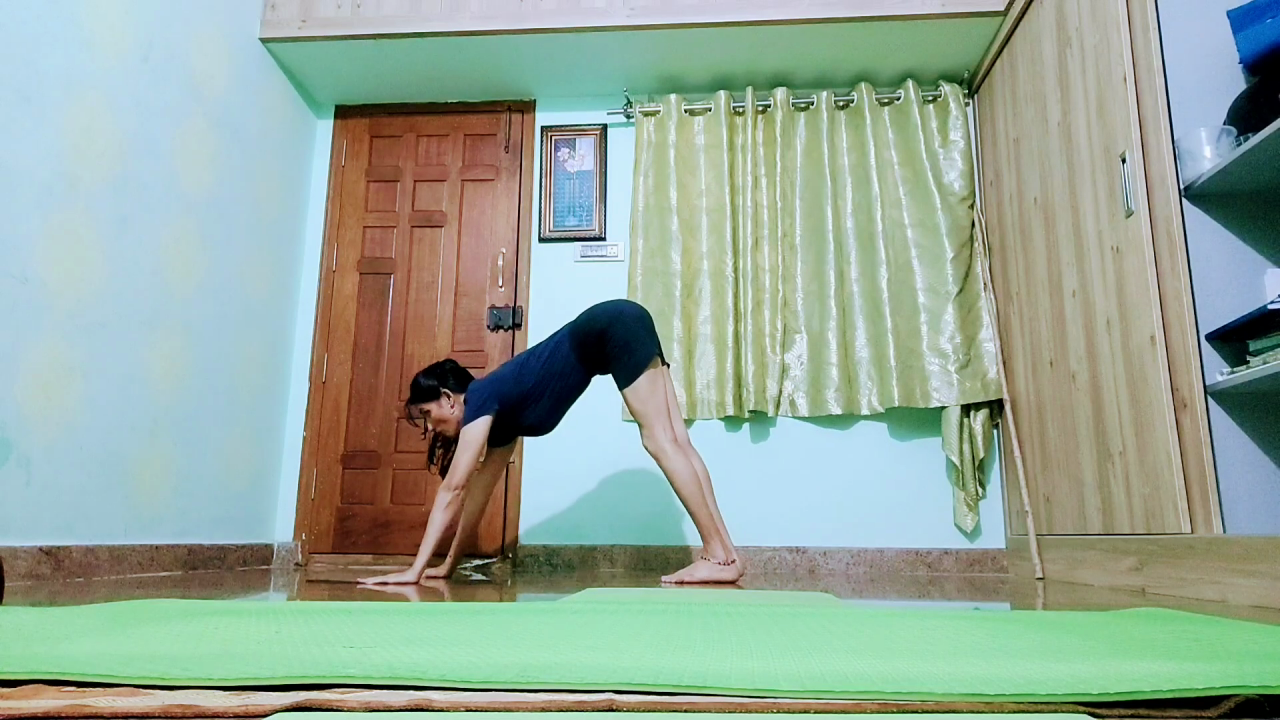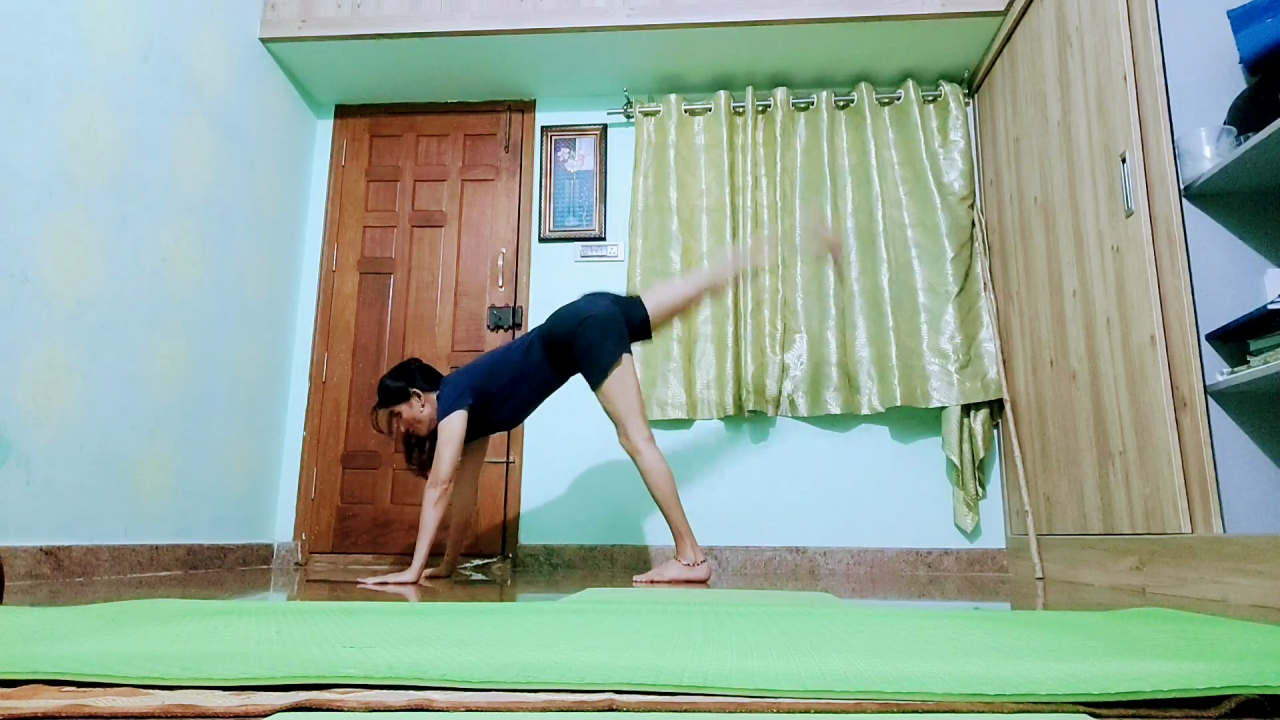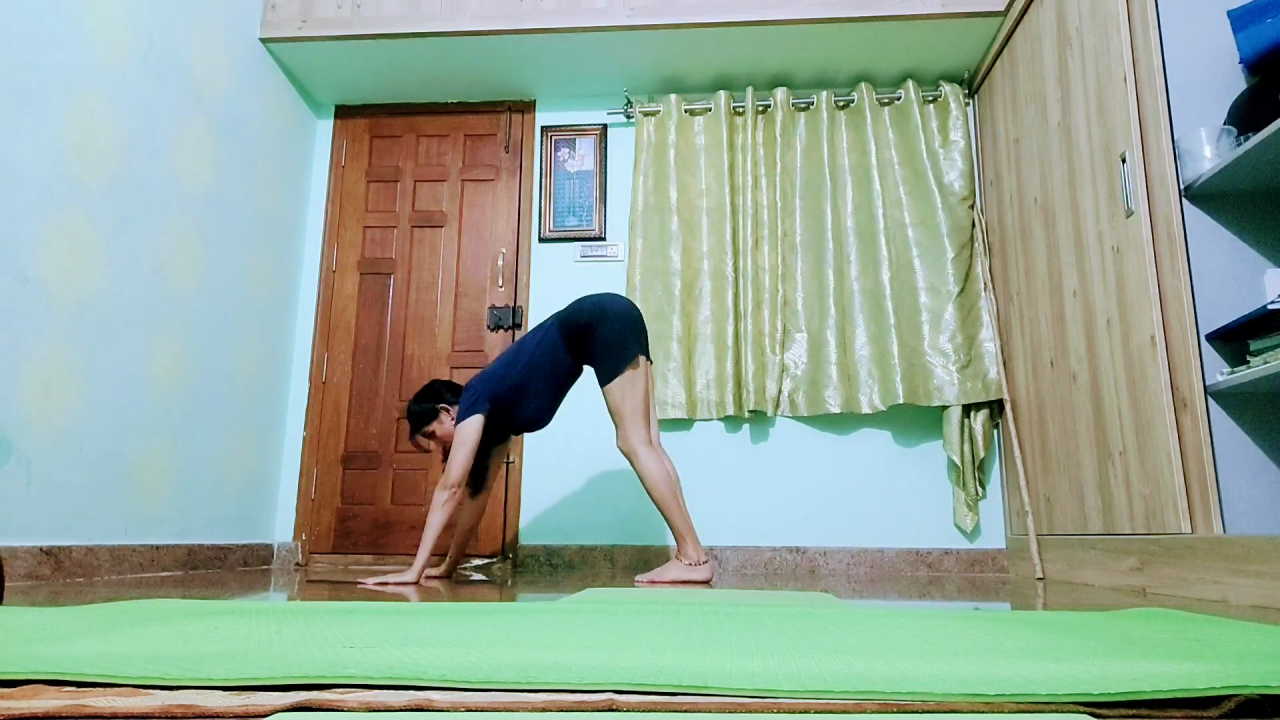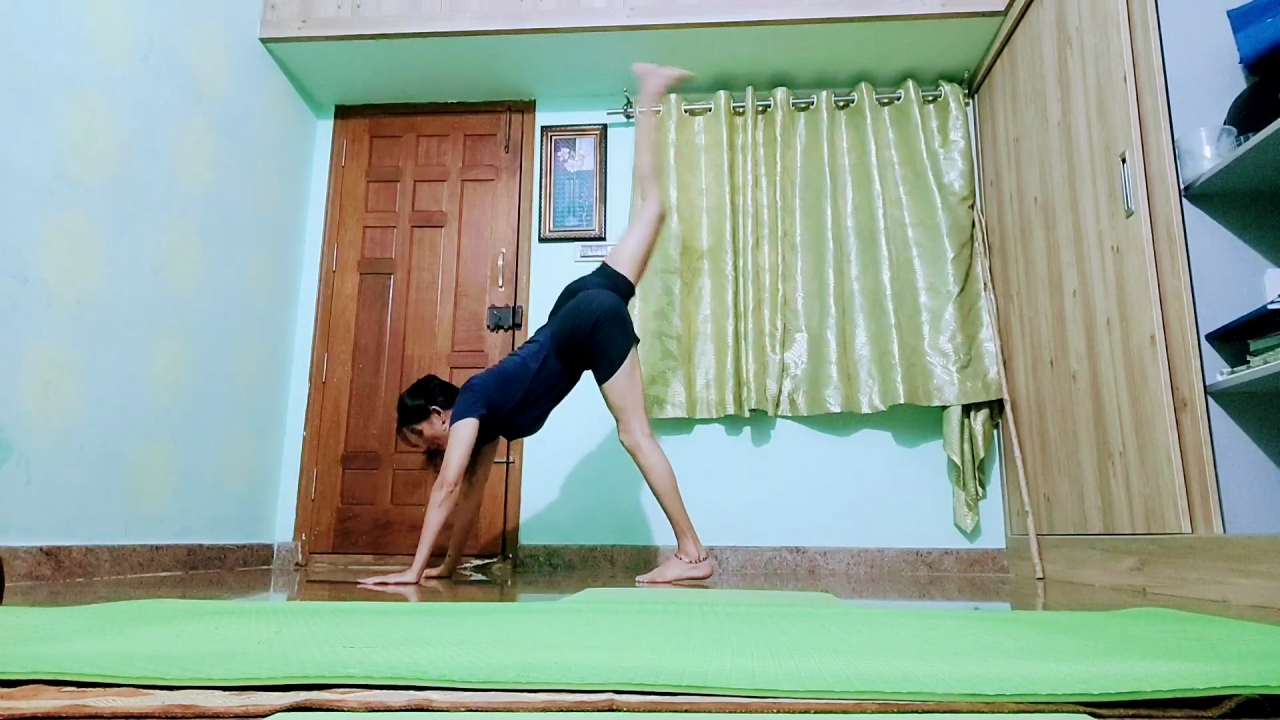
dt=1s
person 1, frame 1
left shoulder: (481, 401)
right shoulder: (500, 416)
left elbow: (454, 488)
right elbow: (479, 489)
left wrist: (416, 569)
right wrist: (448, 564)
left hip: (615, 328)
right hip: (611, 335)
left knee: (661, 441)
right knee: (676, 441)
left ankle: (719, 557)
right ankle: (725, 552)
person 1, frame 2
left shoulder: (452, 399)
right shoulder: (469, 413)
left elbow: (440, 483)
right elbow: (464, 491)
left wrist: (416, 567)
right wrist: (450, 561)
left hip: (586, 329)
right hip: (588, 324)
left knee: (637, 439)
right knee: (707, 281)
left ankle: (692, 556)
person 1, frame 3
left shoulder: (474, 403)
right shoulder: (495, 413)
left elbow: (451, 489)
right elbow: (476, 491)
left wrist: (416, 569)
right wrist: (449, 565)
left hip: (603, 322)
right hip: (606, 323)
left knee: (636, 444)
right knee: (647, 444)
left ankle: (693, 557)
right ankle: (690, 553)
person 1, frame 4
left shoulder: (463, 412)
right shoulder: (478, 409)
left elbow: (444, 487)
right elbow: (469, 489)
left wrist: (411, 571)
right wrist: (447, 563)
left hip: (596, 323)
right hip: (583, 312)
left knee: (636, 437)
right knee: (649, 209)
left ankle: (692, 556)
